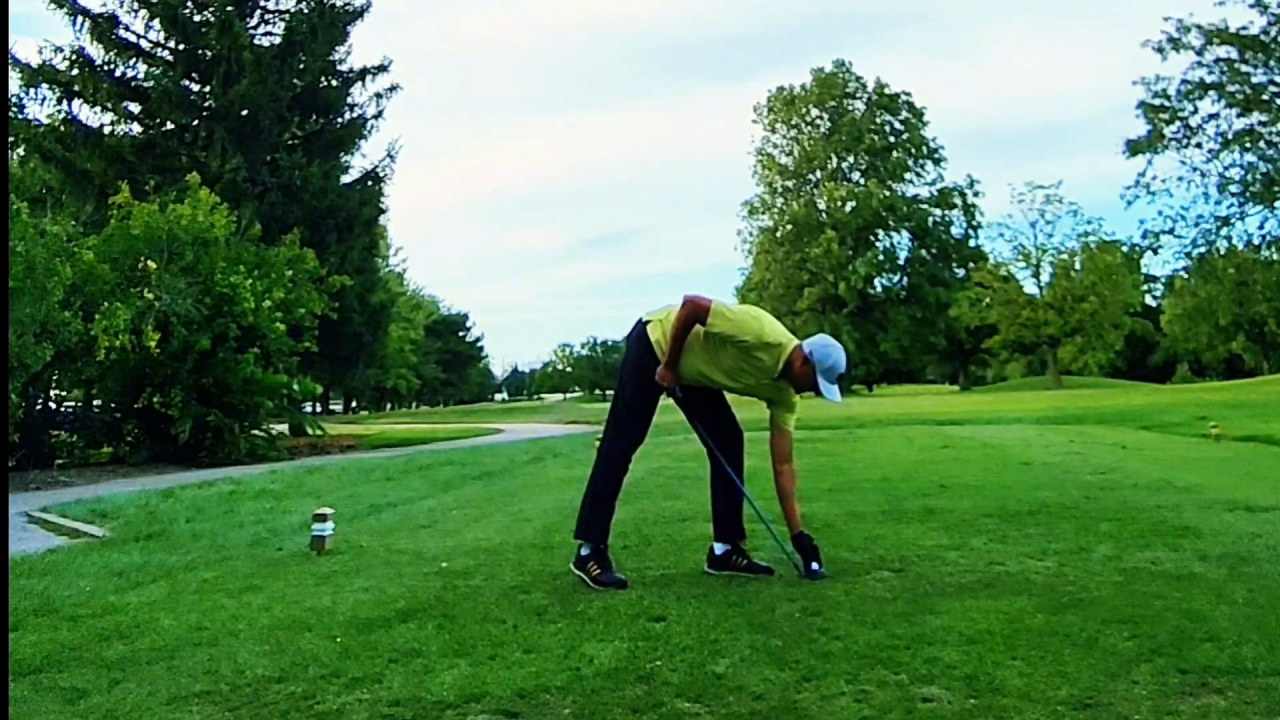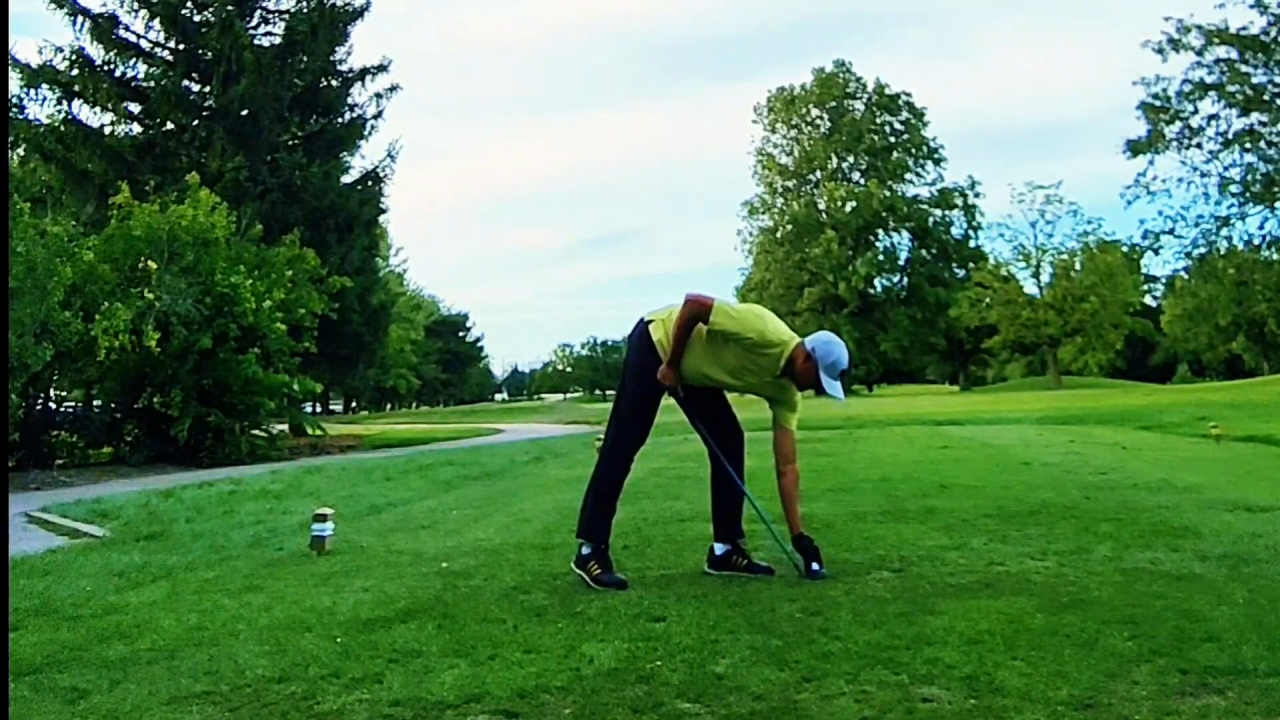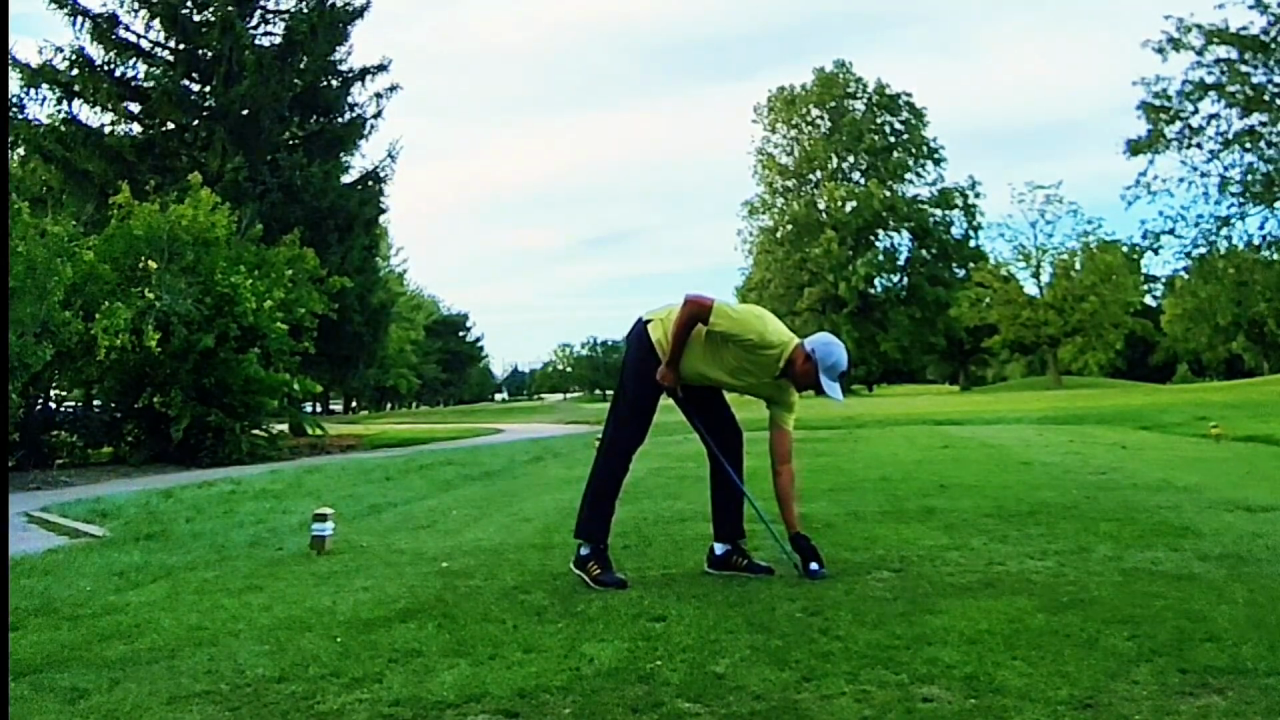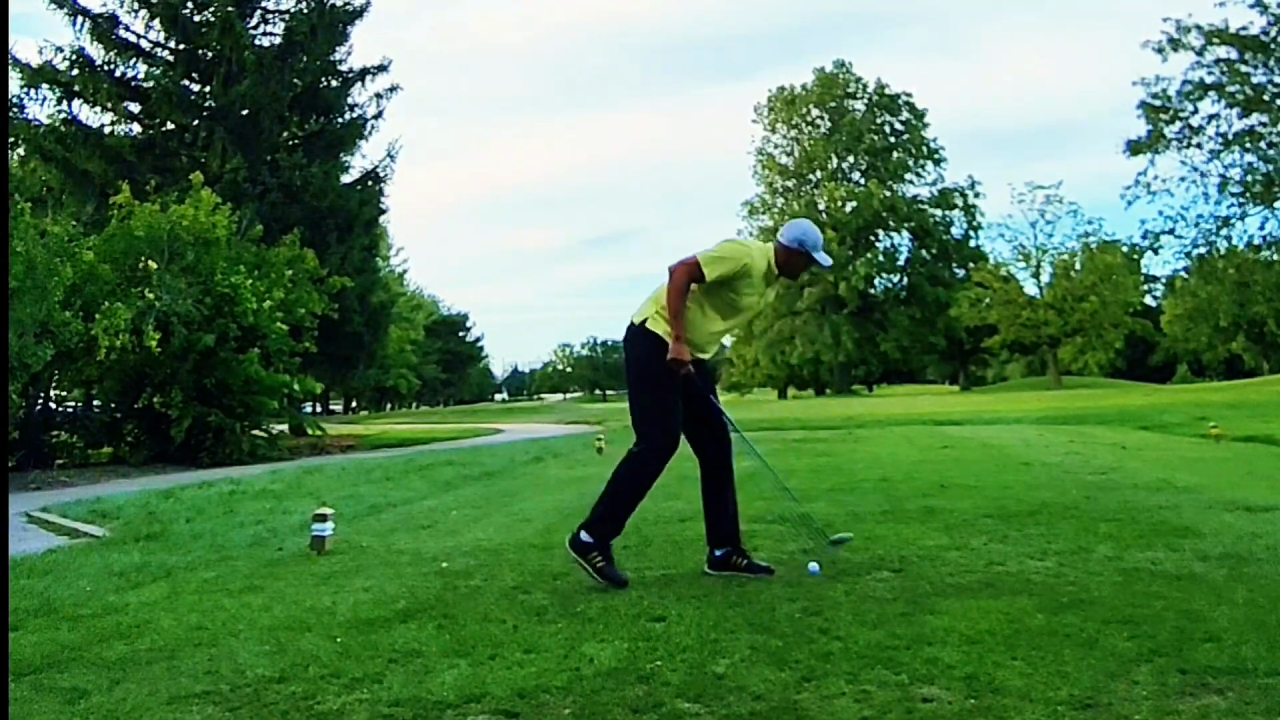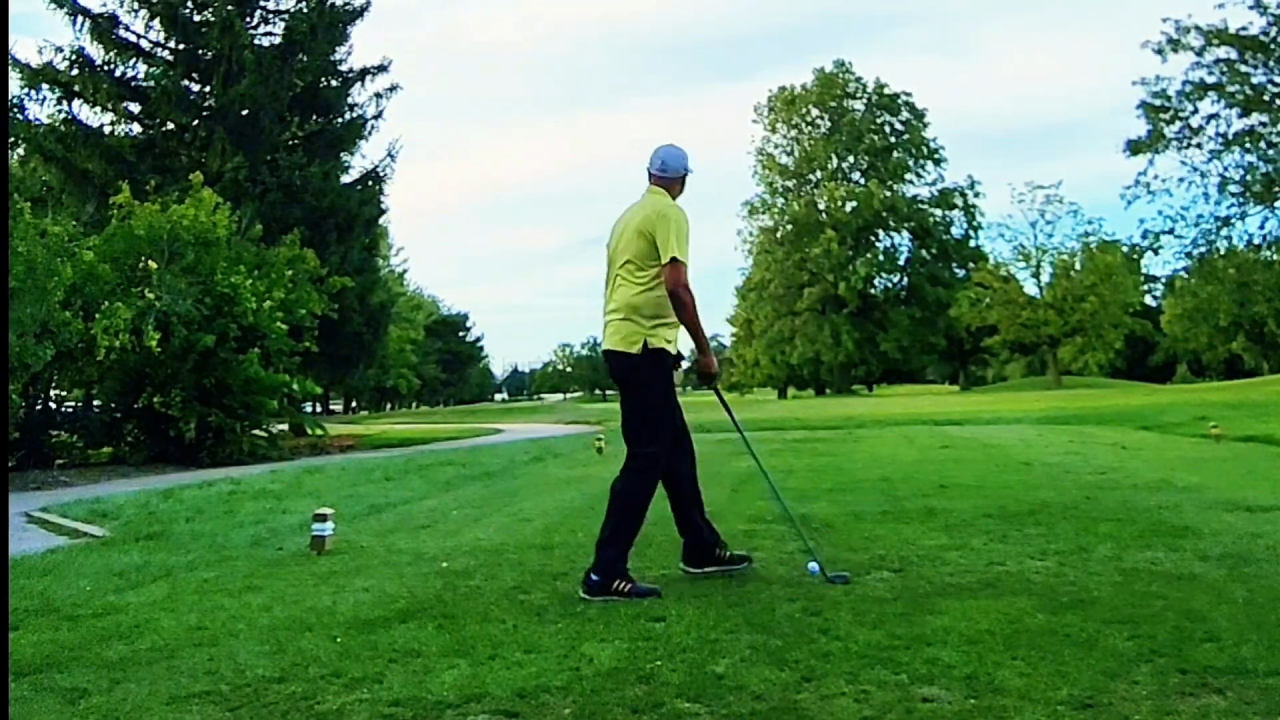
dt=0.5s
person 1, frame 1
left shoulder: (783, 391)
right shoulder: (761, 333)
left elbow: (783, 464)
right elbow: (691, 304)
left wrist: (798, 532)
right wrist: (669, 365)
left hip: (694, 370)
right hip: (655, 341)
left knee: (729, 443)
right knee: (621, 445)
left ankle: (725, 547)
right ankle: (590, 551)
person 1, frame 2
left shoulder: (784, 388)
right shoulder: (762, 330)
left elbow: (786, 465)
right elbow: (692, 303)
left wrist: (798, 534)
right wrist: (671, 365)
right hip: (657, 341)
left knee: (729, 443)
right knee: (623, 445)
left ankle: (725, 548)
right ankle: (591, 550)
person 1, frame 3
left shoulder: (783, 388)
right shoulder: (761, 332)
left elbow: (782, 463)
right elbow: (691, 304)
left wrist: (794, 530)
right wrist: (670, 366)
right hip: (655, 342)
left knee: (728, 442)
right knee: (621, 445)
left ankle: (725, 548)
right ankle: (590, 550)
person 1, frame 4
left shoulder: (769, 286)
right shoulder: (745, 256)
right elbow: (680, 271)
right wrist: (677, 342)
left hip: (689, 353)
right hip: (655, 337)
left knee: (717, 445)
right knee: (658, 442)
left ankle: (724, 549)
right ankle: (592, 538)
person 1, frame 5
left shoulder: (629, 215)
right shoulder: (669, 214)
right elbow: (676, 286)
right wrist: (704, 350)
left hip: (624, 344)
right hip: (643, 347)
left knee: (675, 451)
right knee: (646, 458)
left ankle: (702, 547)
right ankle: (604, 574)
